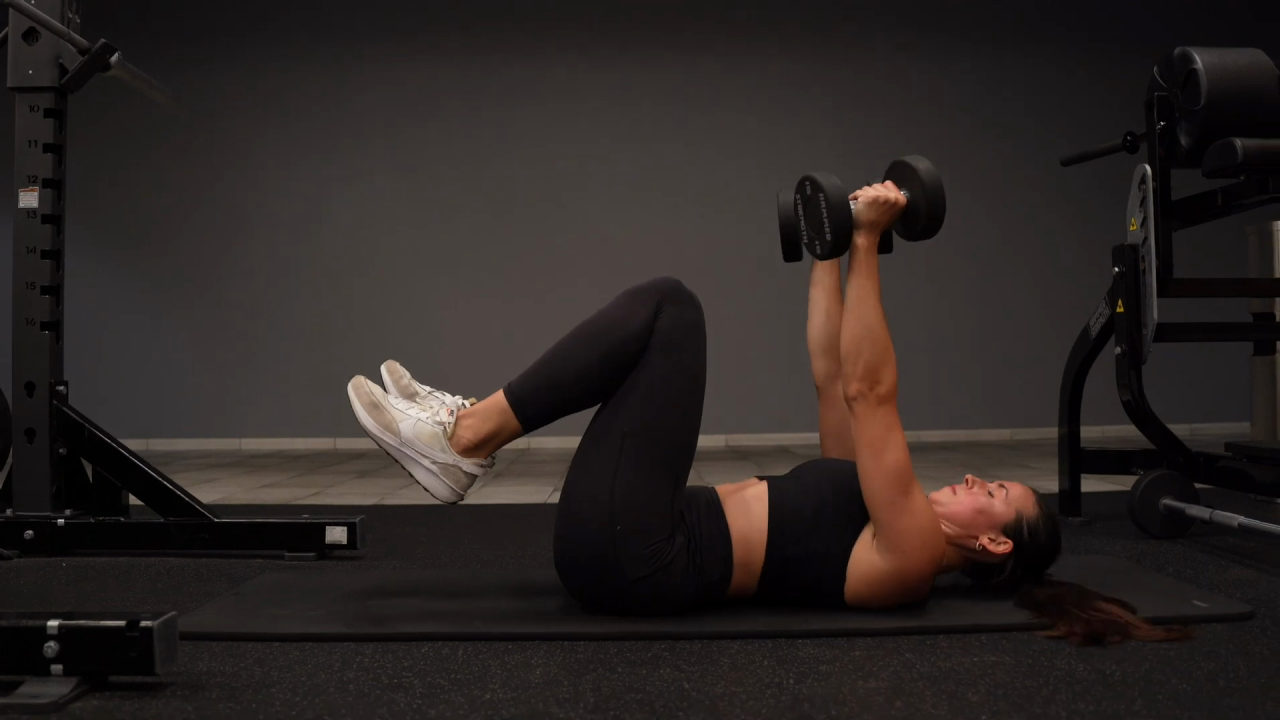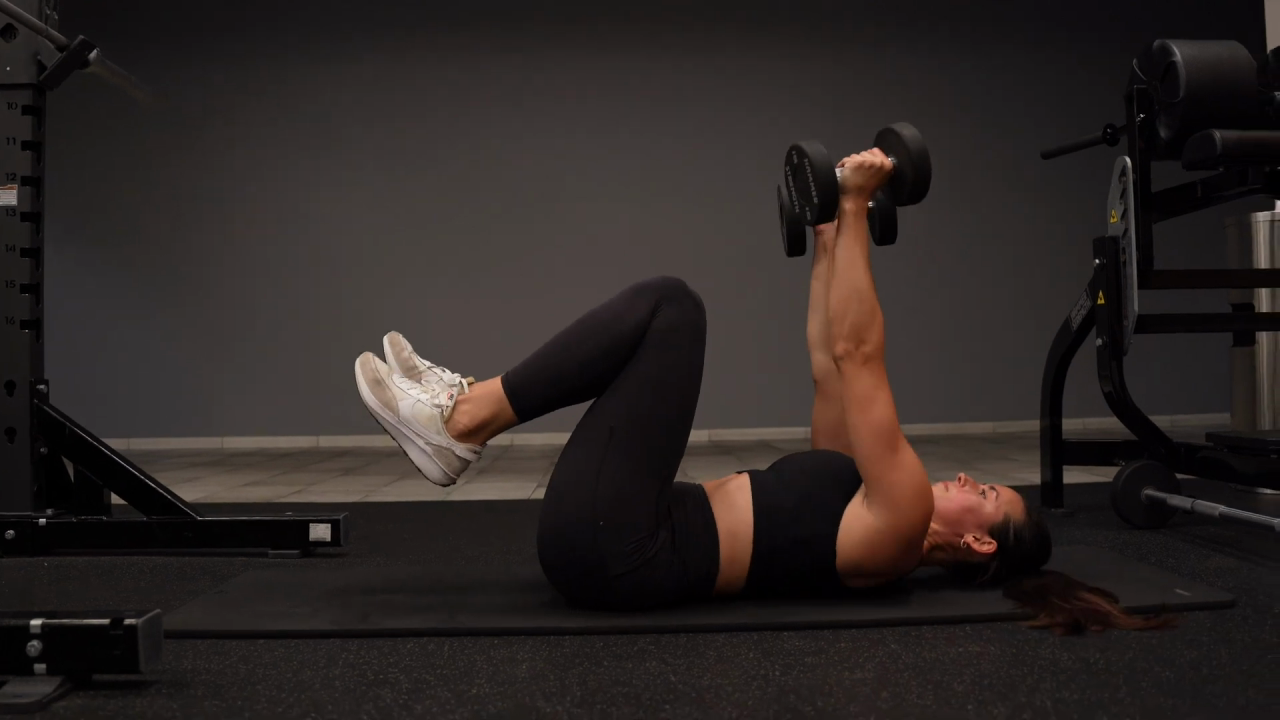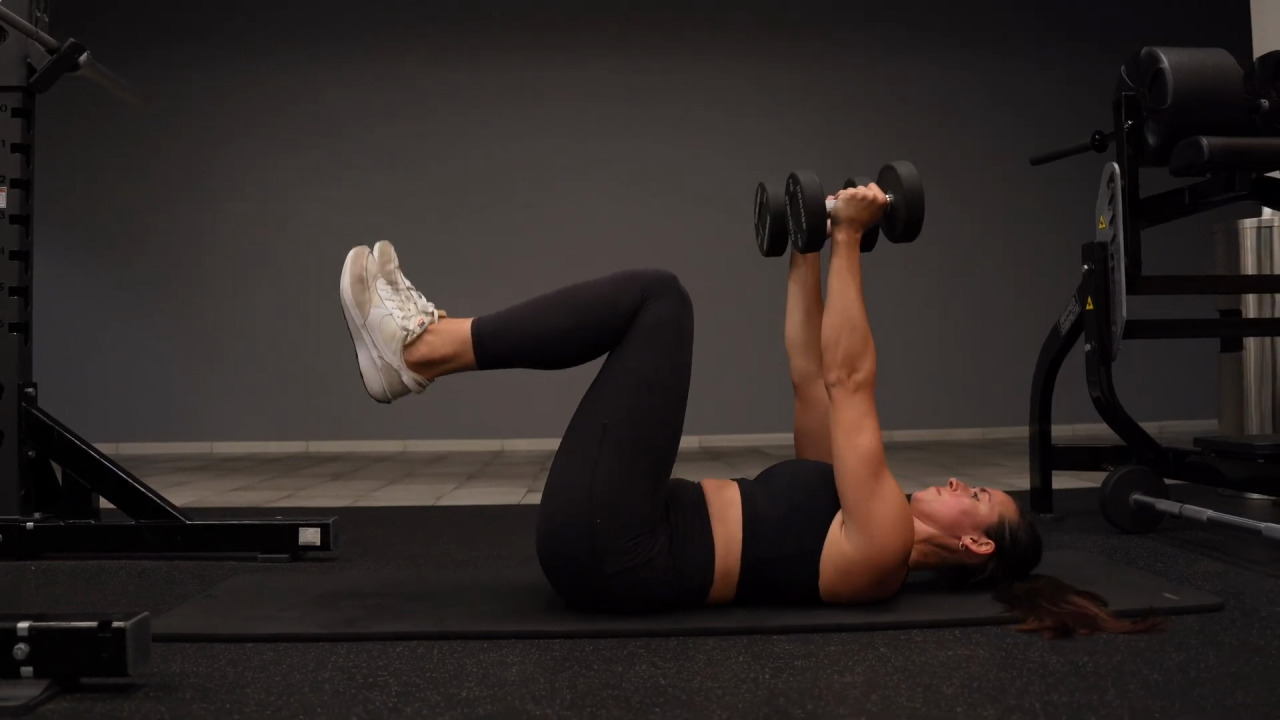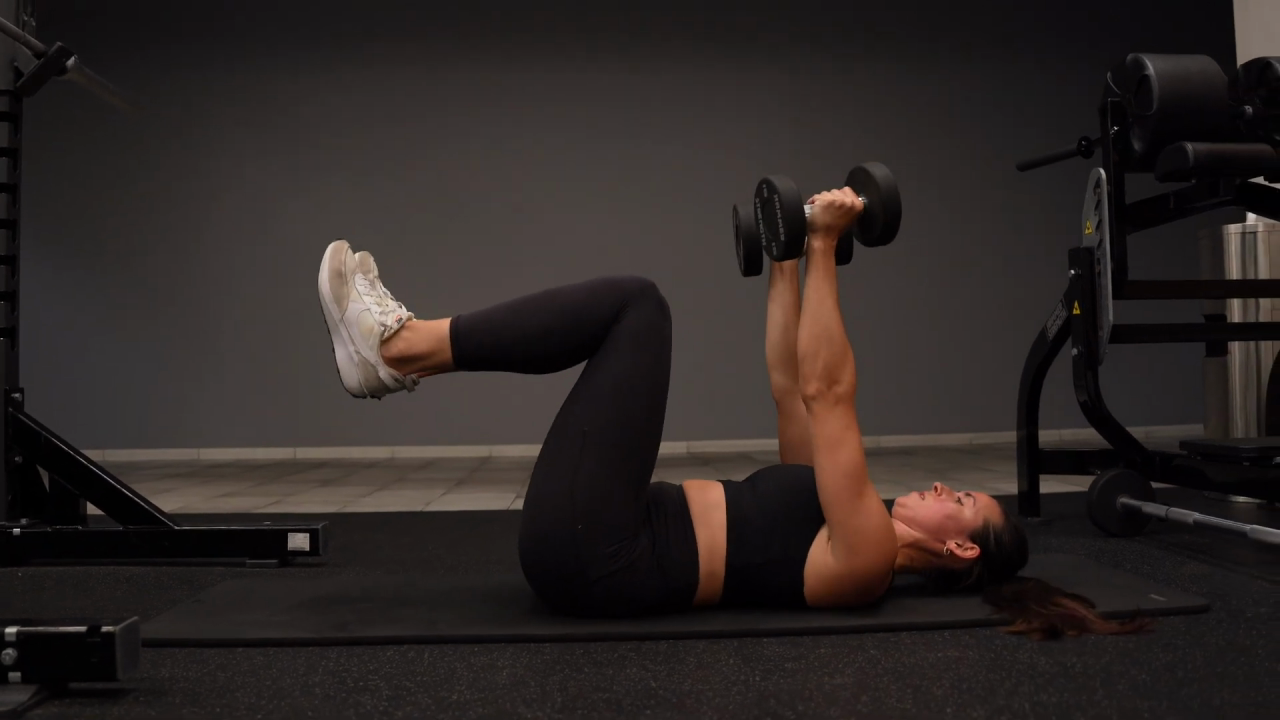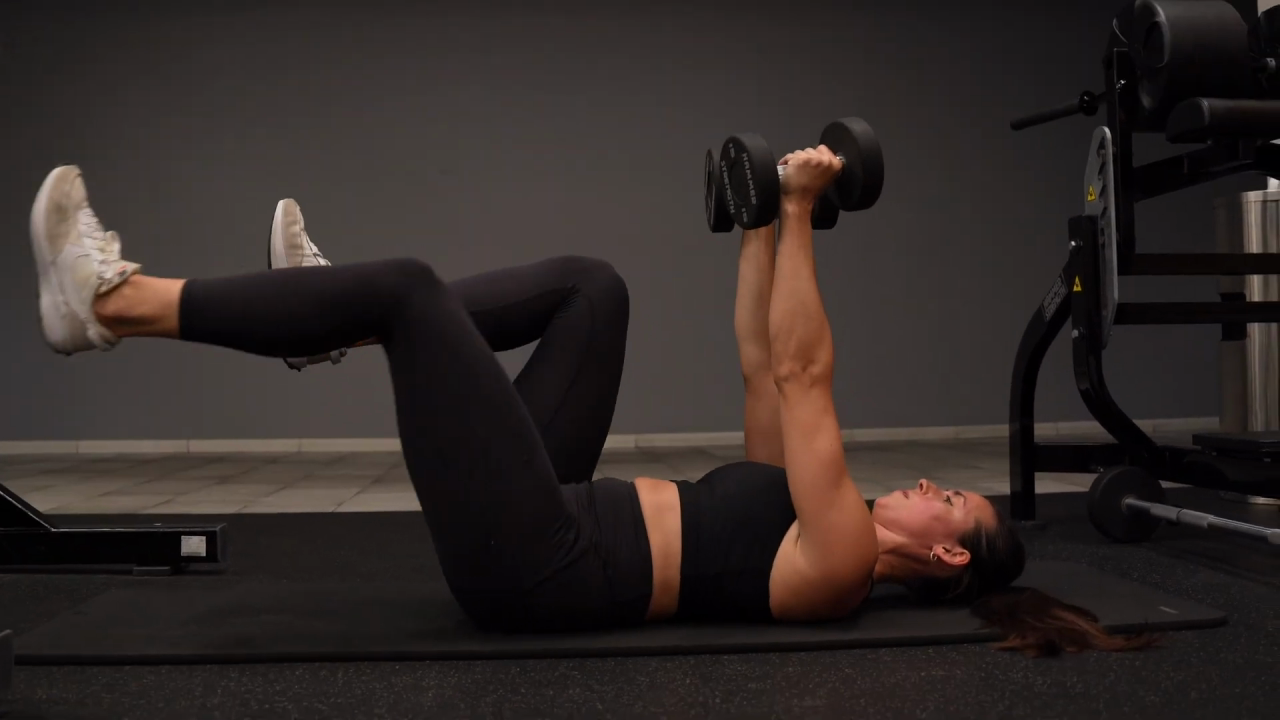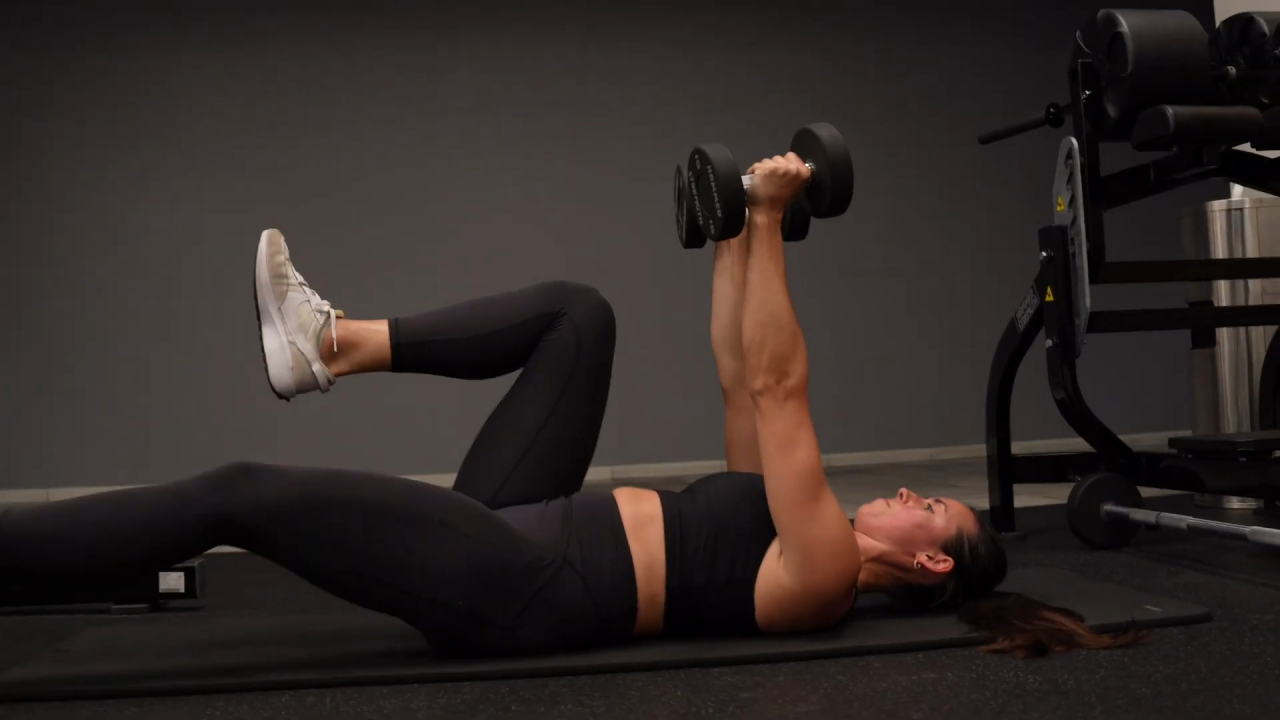
dt=0.7s
person 1, frame 1
left shoulder: (912, 555)
right shoulder: (881, 516)
left elbow: (869, 394)
right elbow: (830, 377)
left wrist: (866, 243)
right wrist: (828, 252)
left hip: (630, 558)
right hip: (630, 546)
left knee: (666, 308)
right knee: (658, 324)
left ankle: (468, 439)
right ankle: (469, 428)
person 1, frame 2
left shoulder: (899, 527)
right shoulder: (866, 500)
left elbow: (861, 358)
right elbow: (828, 370)
left wrist: (855, 209)
right wrist: (828, 240)
left hip: (610, 551)
right hip: (610, 542)
left knee: (669, 305)
right knee: (661, 320)
left ankle: (462, 426)
right ankle: (466, 407)
person 1, frame 3
left shoulder: (883, 547)
right shoulder: (853, 517)
left elbow: (851, 381)
right elbow: (810, 376)
left wrist: (847, 240)
right wrist: (806, 249)
left hip: (608, 552)
right hip: (608, 541)
left knee: (656, 297)
right knee: (649, 309)
left ankle: (422, 351)
right ankle: (429, 341)
person 1, frame 4
left shoulder: (865, 558)
right shoulder: (837, 525)
left elbow: (828, 395)
right elbow: (788, 385)
left wrist: (824, 249)
right wrist: (784, 261)
left hip: (590, 555)
right hip: (591, 544)
left knee: (635, 306)
right knee: (629, 318)
left ankle: (400, 349)
right ankle: (407, 347)
person 1, frame 5
left shoulder: (839, 562)
right shoulder: (805, 523)
left elbow: (801, 376)
right elbow: (760, 361)
left wrist: (800, 214)
right wrist: (759, 222)
left hip: (534, 566)
right hip: (549, 528)
left knee: (416, 287)
right knee: (591, 285)
left ankle: (117, 300)
right ankle: (334, 319)
person 1, frame 6
left shoulder: (824, 573)
right shoulder: (789, 531)
left elbow: (777, 390)
right elbow: (736, 377)
left wrist: (769, 224)
right wrist: (731, 234)
left hip: (505, 592)
right hip: (513, 539)
left knee: (244, 494)
right knee: (578, 311)
right ankle: (330, 342)
